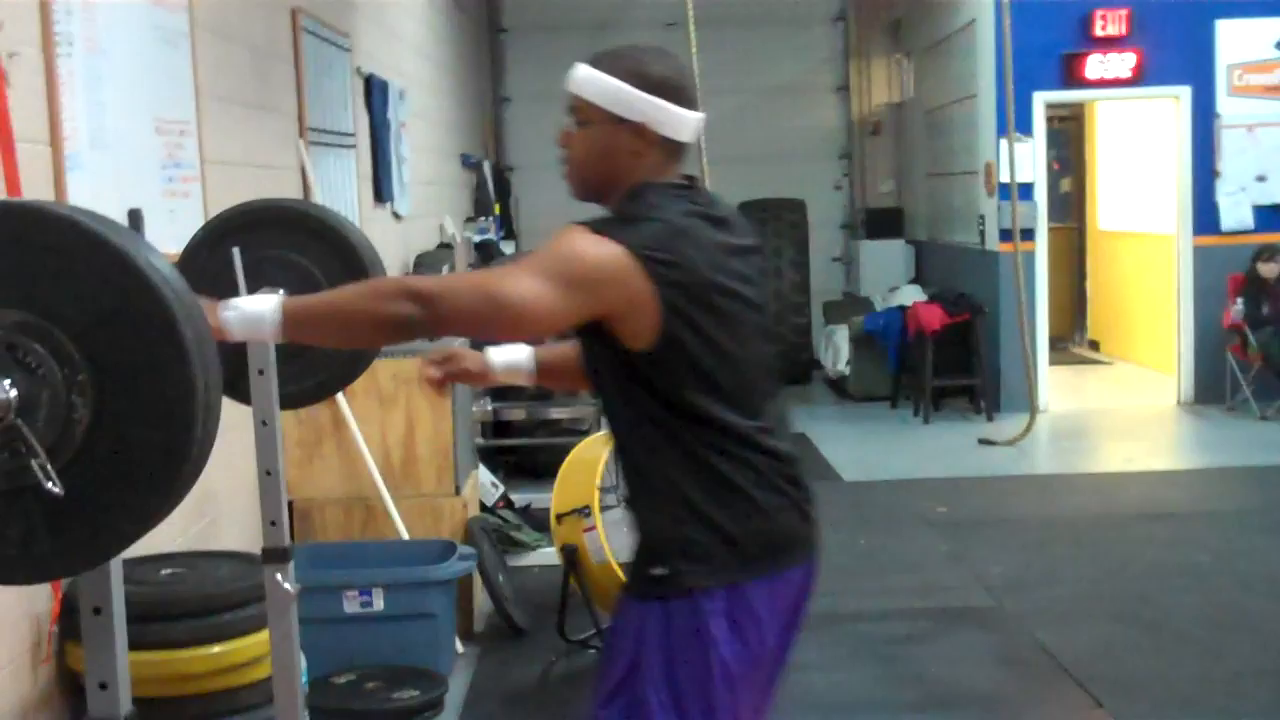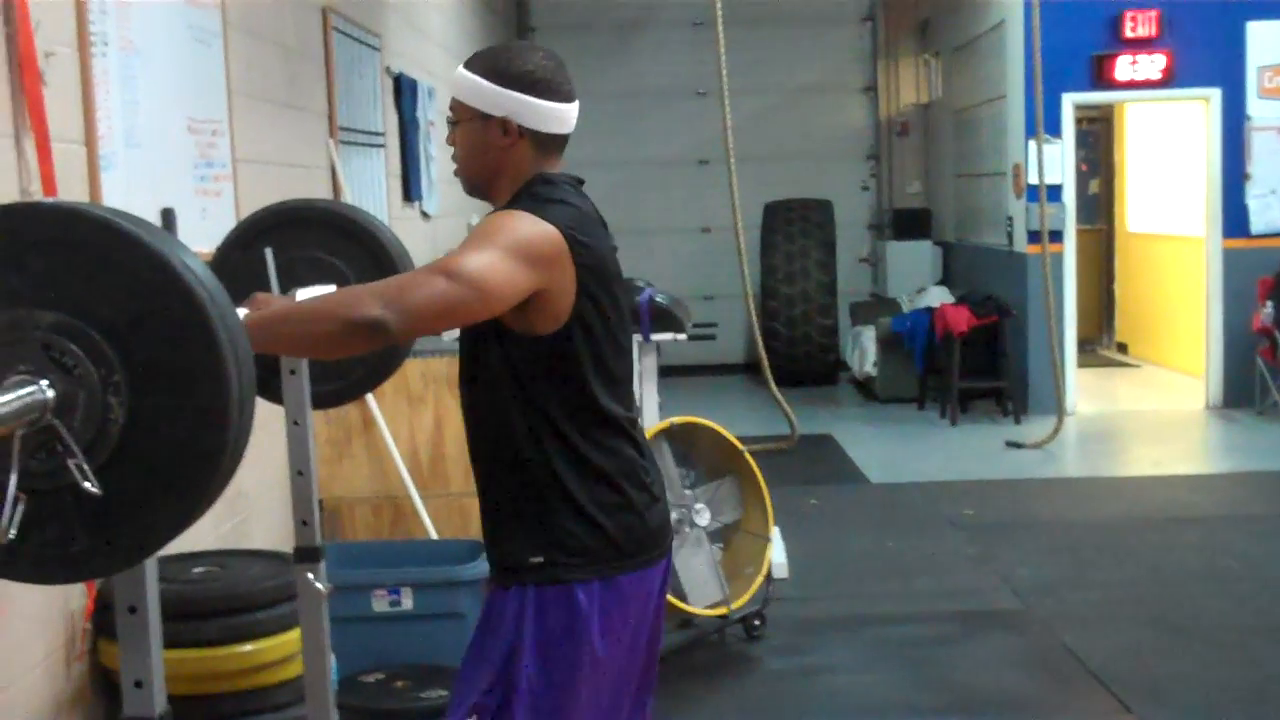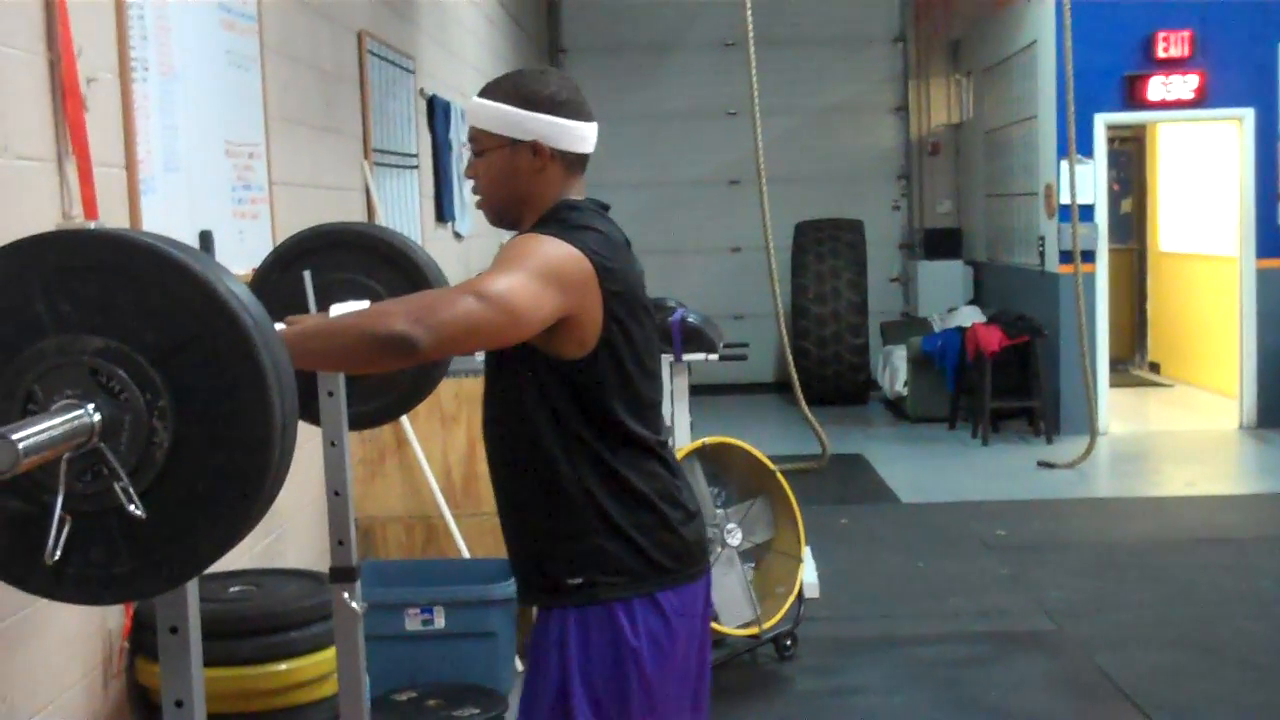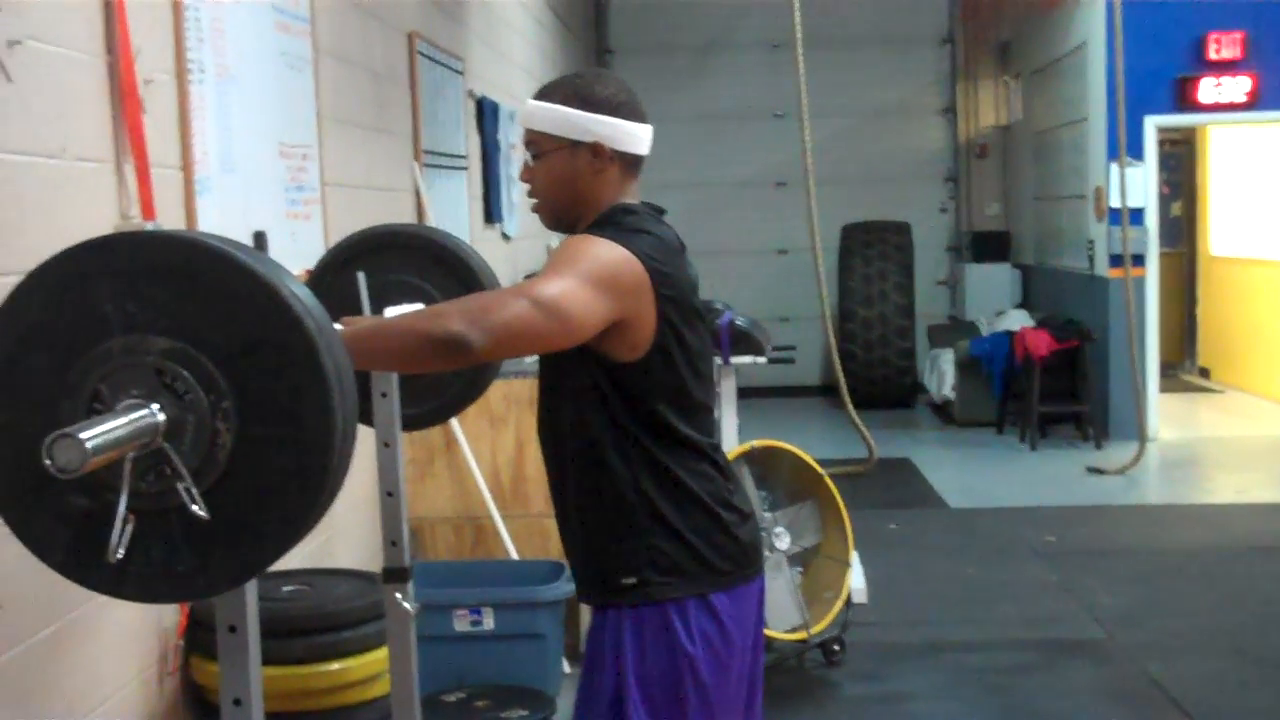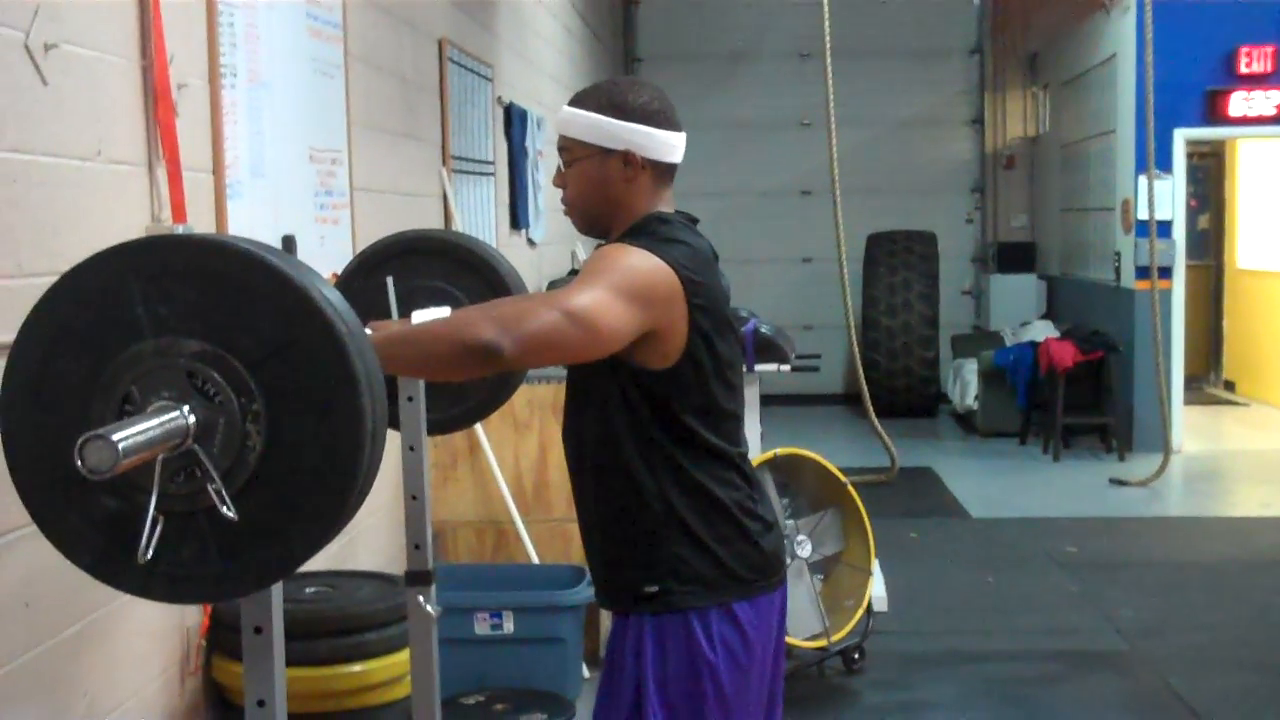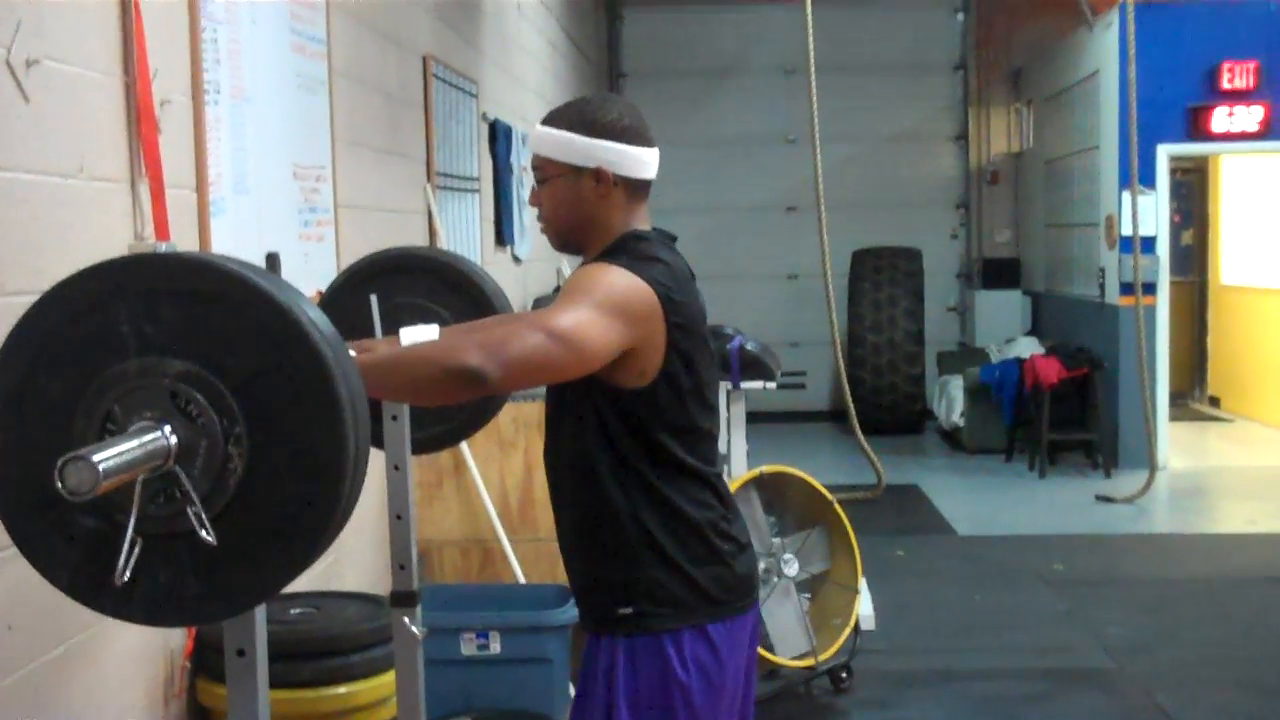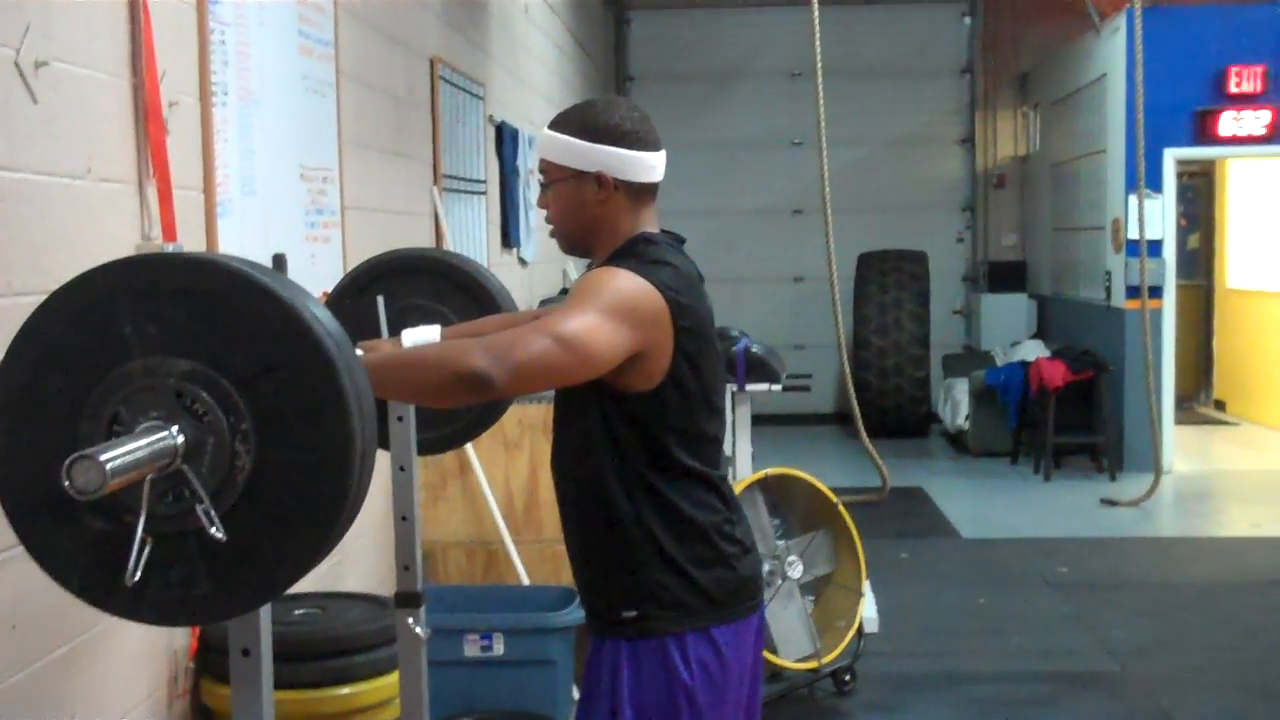
dt=0.5s
person 1, frame 1
left shoulder: (615, 258)
right shoulder: (713, 229)
left elbow: (422, 310)
left wrist: (239, 316)
right wrist: (507, 364)
left hip: (709, 563)
right hip: (759, 539)
person 1, frame 2
left shoulder: (529, 236)
right shoulder: (561, 220)
left elbow: (379, 316)
right elbow: (418, 299)
right wrist: (293, 310)
left hip: (573, 558)
right hip: (609, 539)
person 1, frame 3
left shoulder: (557, 259)
right shoulder: (584, 242)
left elbow: (409, 333)
right elbow: (451, 311)
right wrist: (314, 326)
left hip: (615, 578)
right hip: (644, 559)
person 1, frame 4
left shoulder: (611, 262)
right shoulder: (638, 245)
left elbow: (465, 334)
right elbow: (506, 310)
right wrist: (363, 329)
left hip: (671, 581)
right hip: (696, 563)
person 1, frame 5
left shoulder: (645, 271)
right shoulder: (670, 254)
left elbow: (496, 342)
right elbow: (542, 312)
right wrist: (401, 331)
left hip: (693, 590)
right hip: (722, 569)
person 1, frame 6
left shoulder: (623, 289)
right shoulder: (646, 272)
left elbow: (478, 366)
right elbow: (527, 330)
right wrist: (392, 350)
left hip: (666, 612)
right hip: (697, 590)
person 1, frame 7
left shoulder: (631, 292)
right shoulder: (656, 273)
left elbow: (484, 369)
right elbow: (535, 328)
right wrist: (399, 350)
left hip: (670, 613)
right hip: (703, 591)
